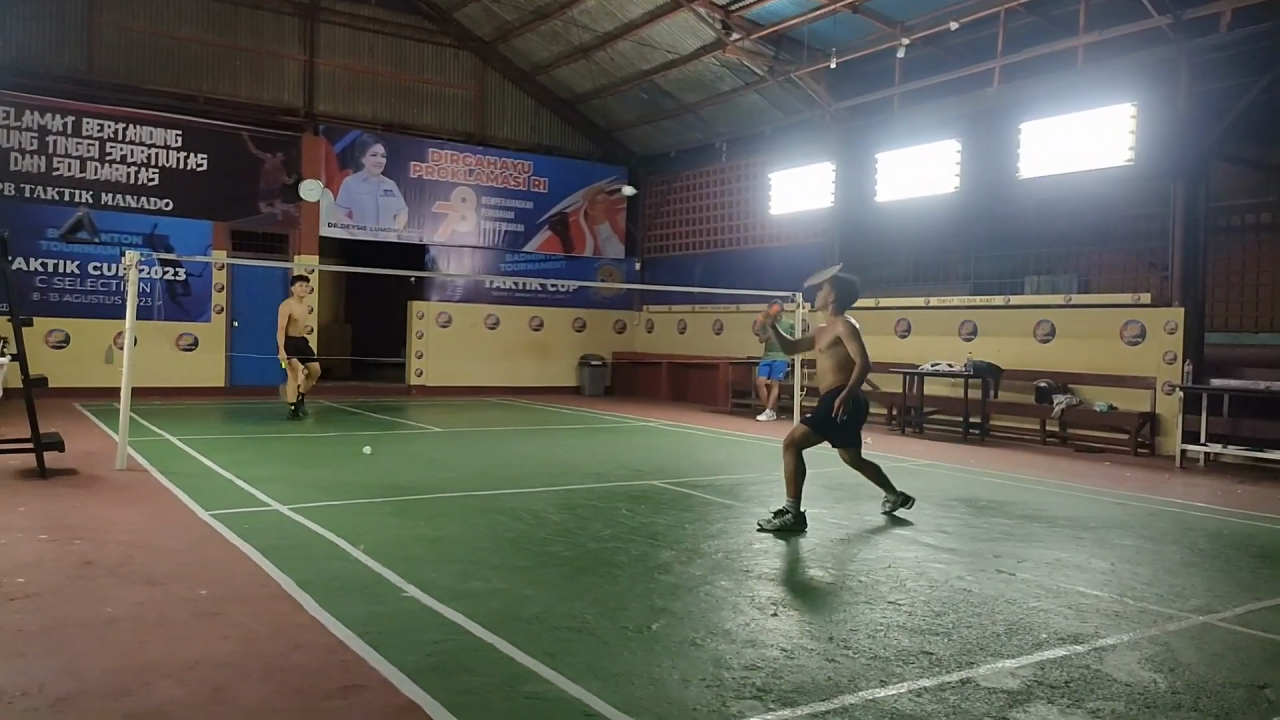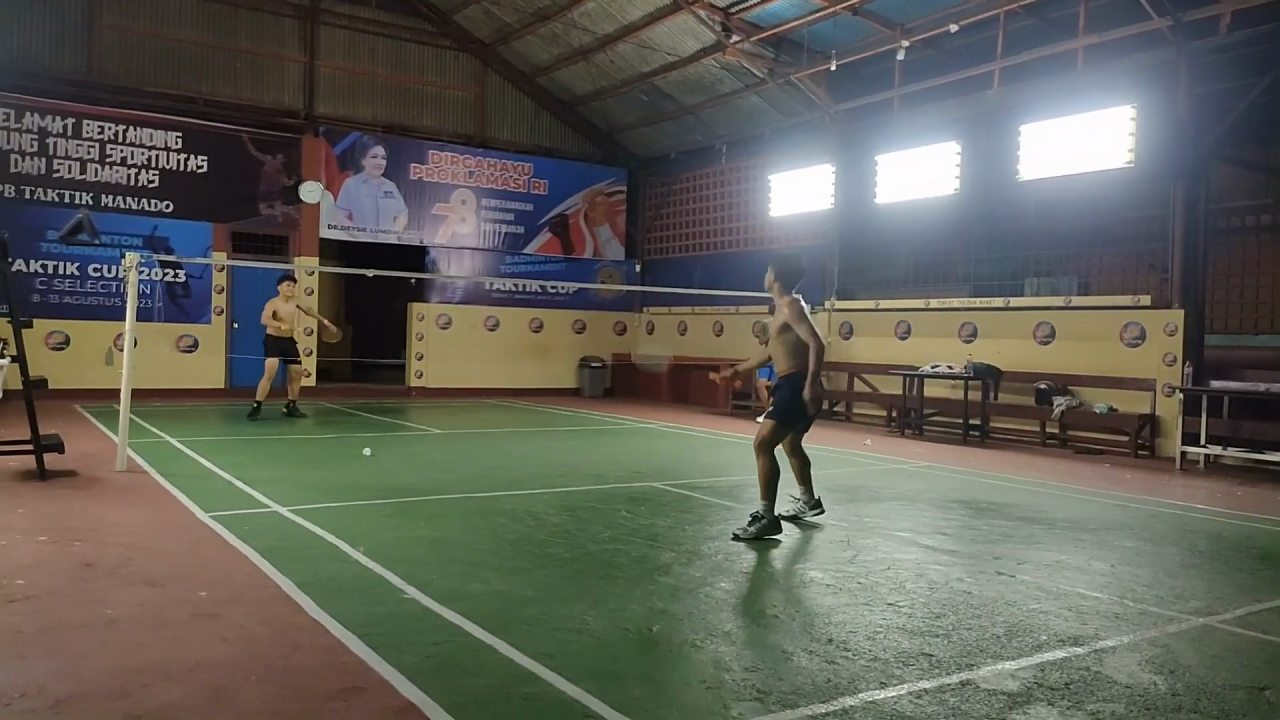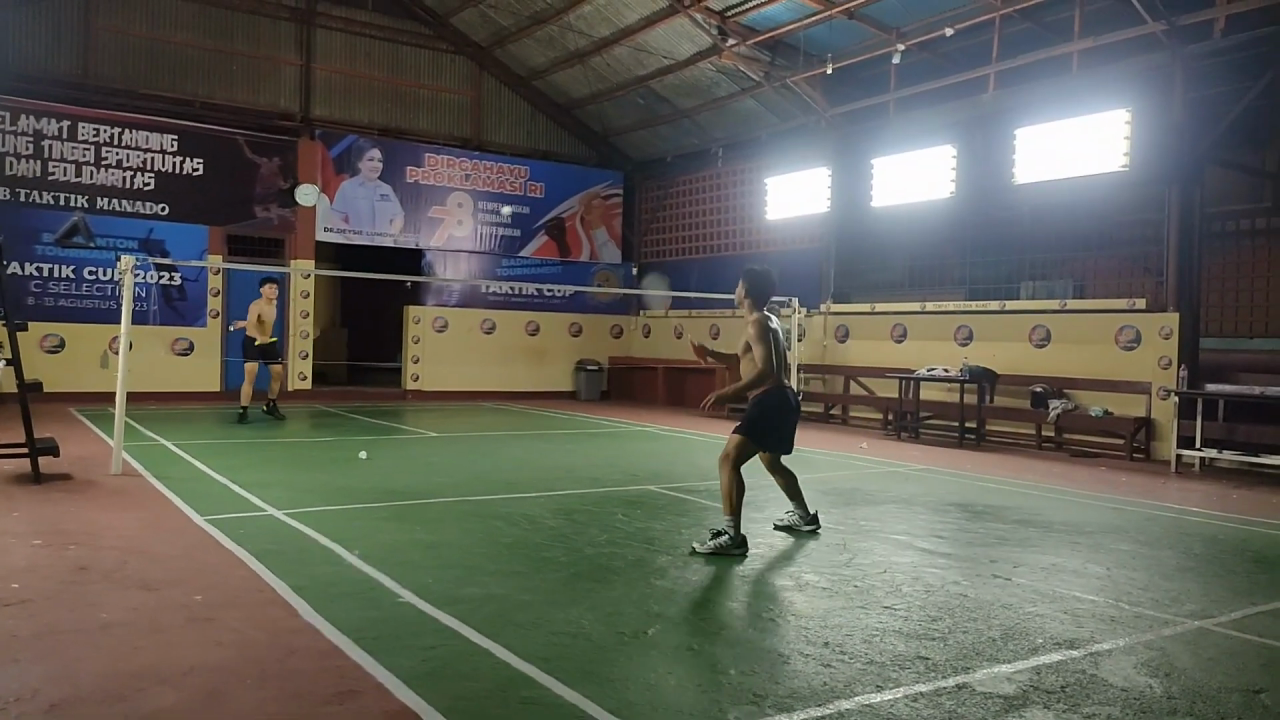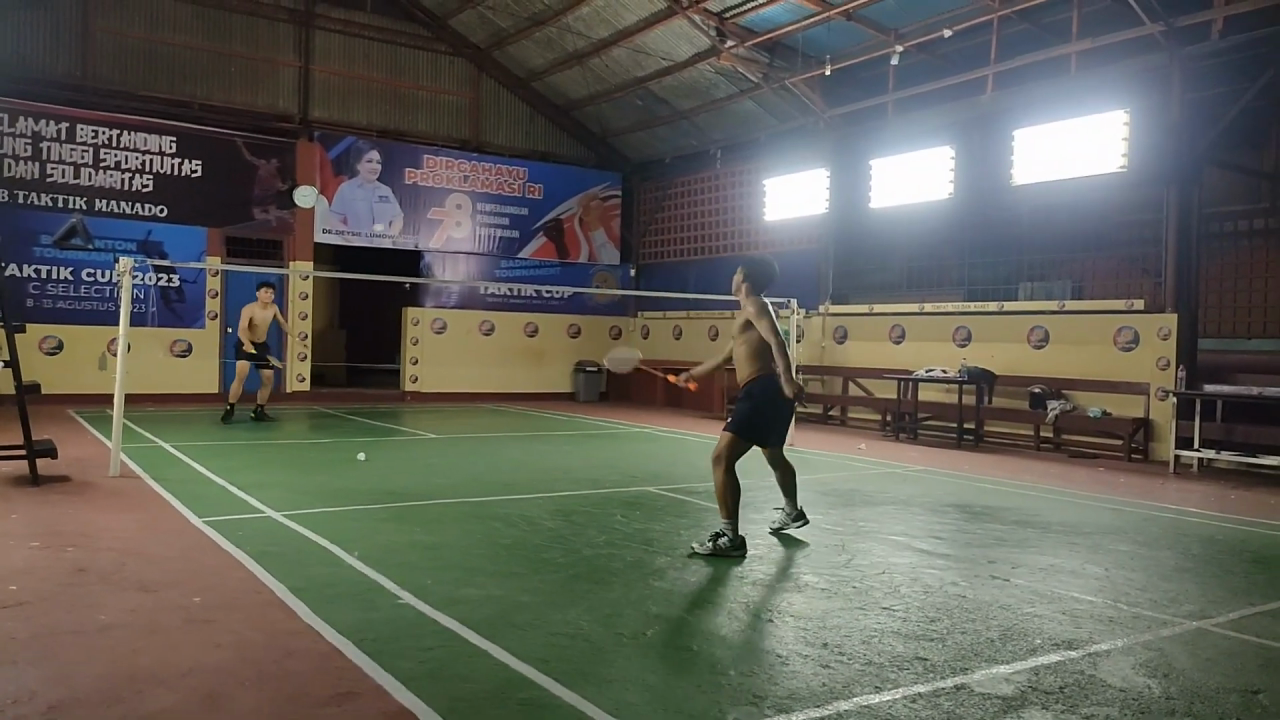
dt=0.4s
person 1, frame 1
left shoulder: (843, 325)
right shoulder: (823, 330)
left elbow: (863, 363)
right elbow: (790, 348)
left wrist: (846, 393)
right wrist: (772, 326)
left hip: (843, 402)
right hip: (834, 401)
left knee: (792, 444)
right knee: (852, 457)
left ankle: (792, 514)
right ankle: (896, 498)
person 1, frame 2
left shoulder: (791, 306)
right shoulder: (784, 308)
left elbow: (817, 345)
right elbow: (771, 352)
left wrist: (813, 383)
right wrist: (739, 370)
left hip: (798, 387)
right hip: (792, 385)
left knee: (763, 444)
right knee: (791, 445)
left ankle: (766, 517)
right ankle: (807, 500)
person 1, frame 3
left shoulder: (758, 323)
right shoulder: (758, 323)
left elbow: (765, 370)
right elbow: (744, 362)
left wrist: (727, 393)
right wrist: (711, 355)
left hip: (773, 403)
right hip: (780, 403)
left knee: (729, 459)
right knee: (771, 462)
left ankle: (732, 535)
right ankle: (803, 515)
person 1, frame 4
left shoulder: (756, 306)
right shoulder: (749, 312)
left elbow: (777, 343)
right elbow: (730, 354)
left wrist: (787, 379)
right wrist: (696, 372)
left hip: (764, 394)
right hip: (768, 396)
left knee: (721, 460)
right knee: (774, 455)
left ankle: (730, 537)
right ankle: (792, 512)
